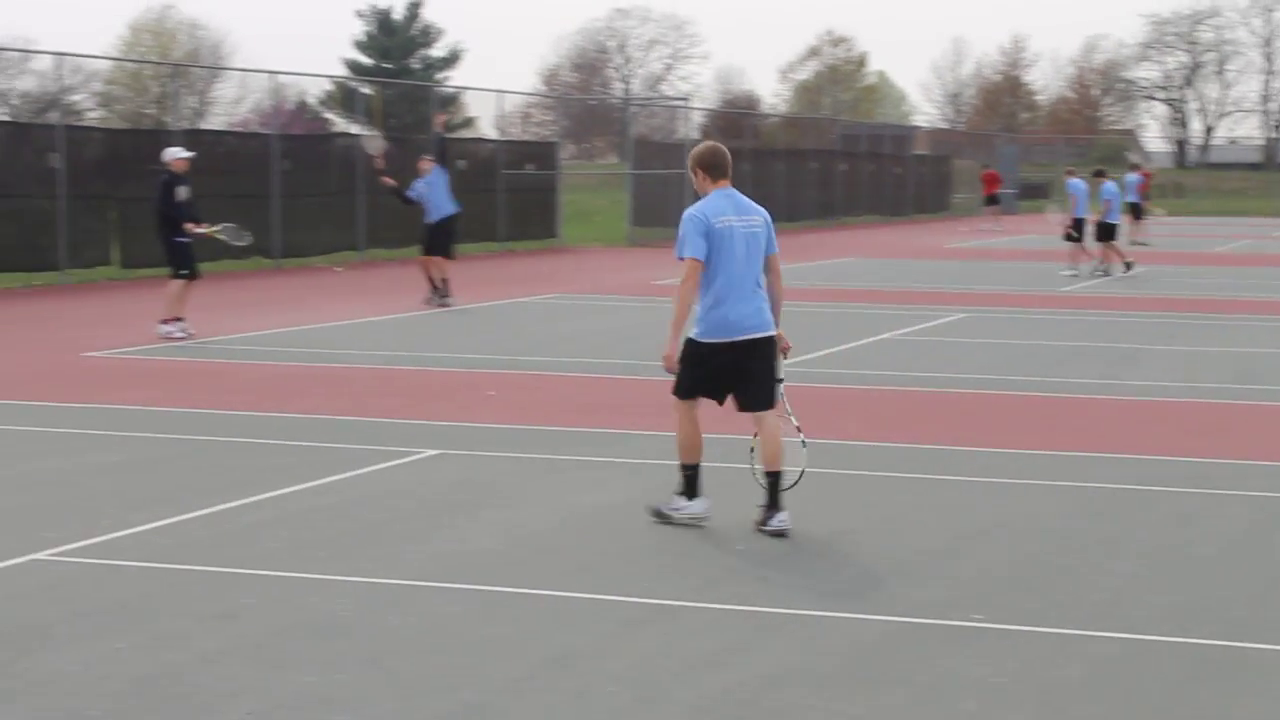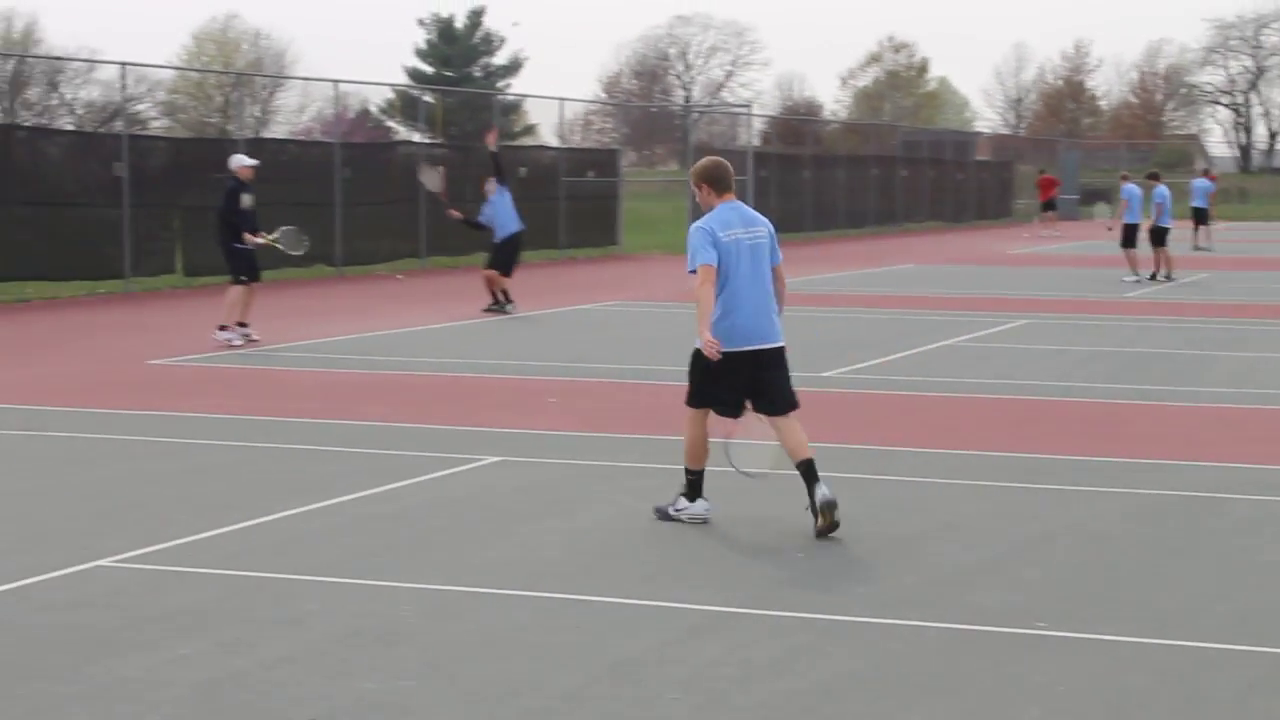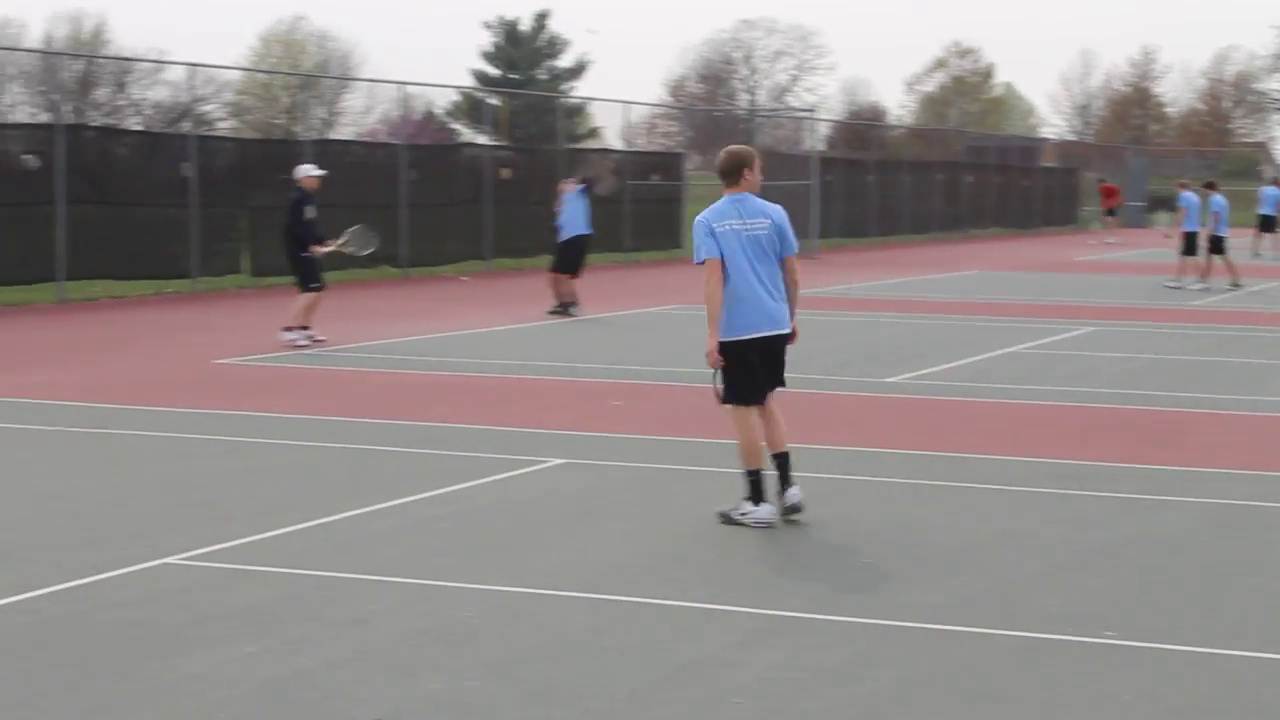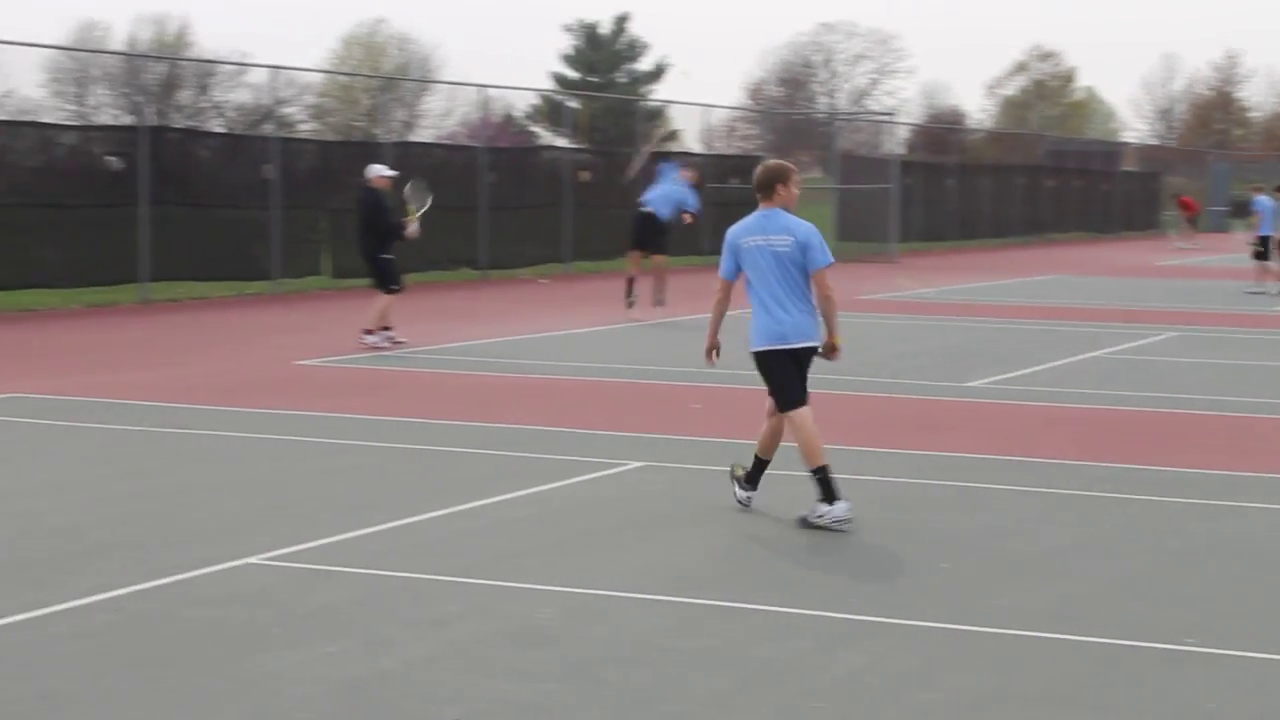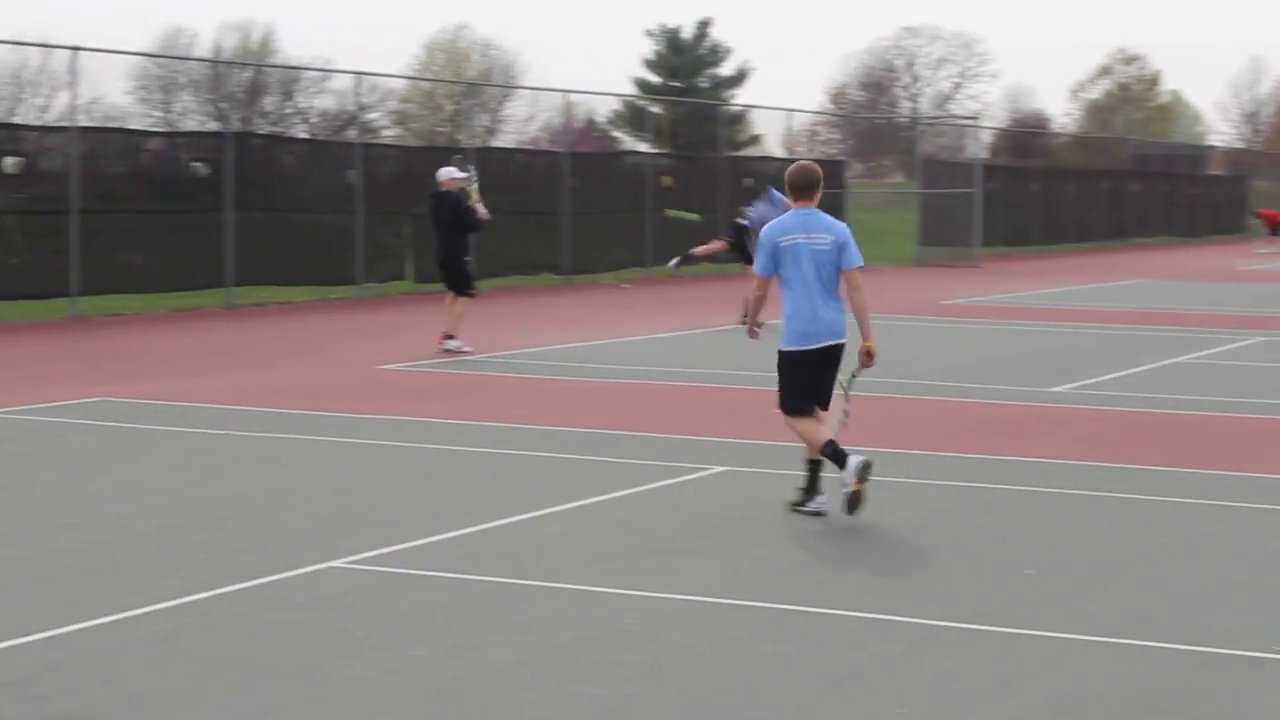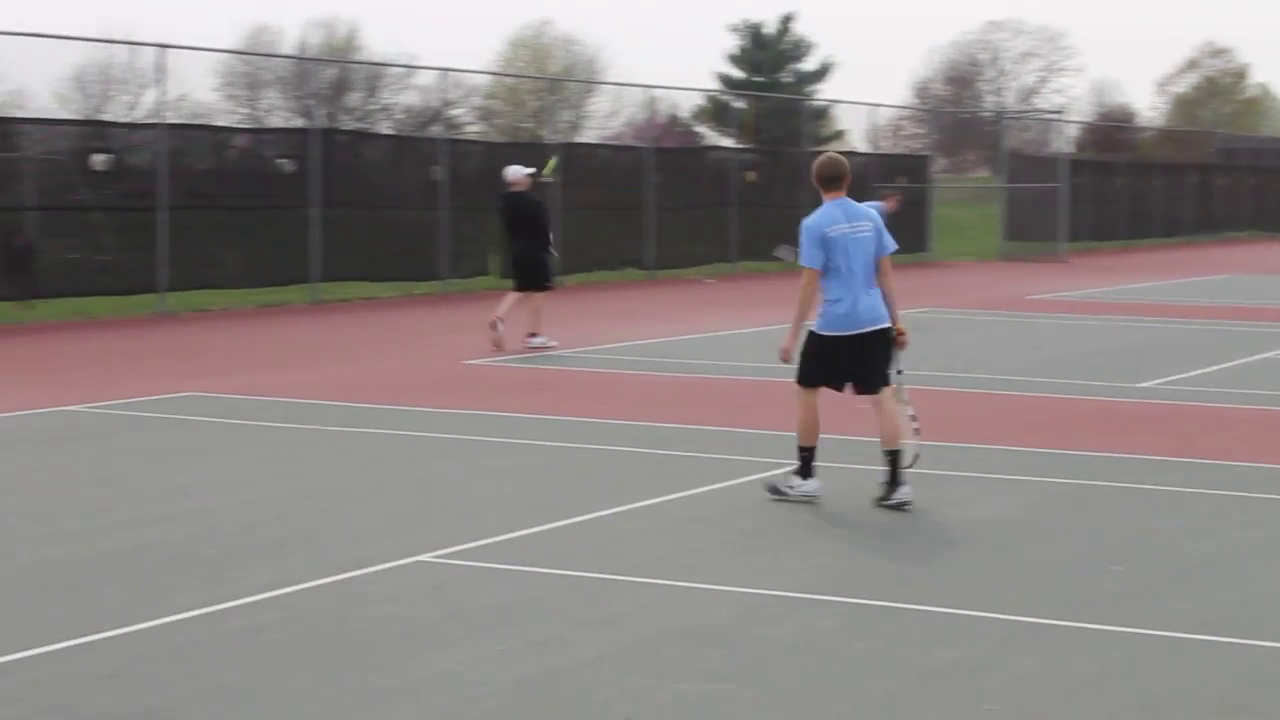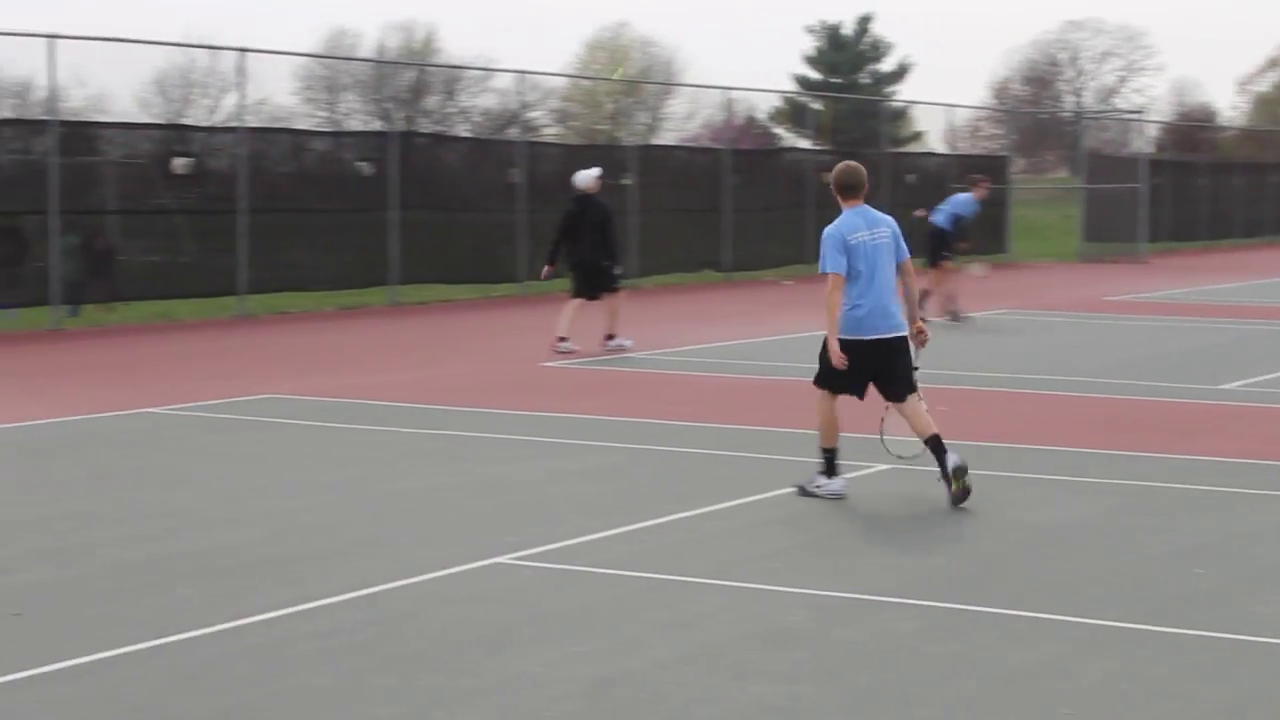
dt=0.2s
person 1, frame 1
left shoulder: (697, 215)
right shoulder: (759, 213)
left elbow: (691, 279)
right elbow: (774, 275)
left wrist: (673, 338)
right wrist: (776, 329)
left hip: (713, 331)
right hip: (759, 329)
left knee: (685, 404)
right knee: (764, 416)
left ankle: (690, 497)
right ankle: (775, 509)
person 1, frame 2
left shoulder: (704, 229)
right shoulder: (762, 223)
left elbow: (706, 283)
right elbow: (779, 283)
left wrist: (705, 333)
left hip: (724, 341)
right hip: (768, 338)
left knee: (697, 412)
right knee: (784, 418)
left ankle: (693, 500)
right ankle: (817, 492)
person 1, frame 3
left shoulder: (707, 220)
right shoulder: (774, 214)
left elbow: (713, 281)
right elbow: (792, 275)
left wrist: (712, 336)
right wrist: (789, 319)
left hip: (736, 330)
right hip: (774, 325)
left knee: (743, 410)
right knee: (766, 404)
left ankle: (757, 502)
right ankle: (787, 486)
person 1, frame 4
left shoulder: (737, 234)
right shoulder: (804, 231)
left elbow: (724, 292)
right elbow: (824, 290)
left wrist: (713, 335)
right wrist: (832, 335)
left hip: (769, 340)
right hip: (803, 336)
left knee: (797, 415)
right knee: (778, 406)
left ankle: (831, 501)
right ankle: (749, 482)
person 1, frame 5
left shoulder: (772, 232)
right shoulder: (838, 231)
left elbow: (760, 290)
right elbow: (855, 289)
left wrist: (752, 322)
right wrist: (867, 340)
left hip: (797, 339)
right hip: (832, 336)
left knee: (797, 419)
right knee: (814, 411)
left ankle: (848, 463)
right ankle: (812, 492)
person 1, frame 6
left shoulder: (814, 224)
right shoulder: (871, 217)
left elbow: (810, 284)
right elbow: (885, 274)
left wrist: (792, 335)
right wrist: (895, 322)
left hip: (836, 325)
right hip: (875, 322)
left knee: (807, 393)
right knee: (881, 397)
left ankle: (804, 477)
right ankle: (896, 483)
person 1, frame 7
left shoulder: (835, 232)
right shoulder: (888, 223)
left elbow: (835, 289)
right elbow: (907, 276)
left wrist: (833, 340)
right wrist: (914, 321)
left hip: (852, 330)
right hip: (891, 328)
left knee: (827, 396)
right knee: (907, 400)
left ankle: (830, 476)
right ankle: (947, 463)
